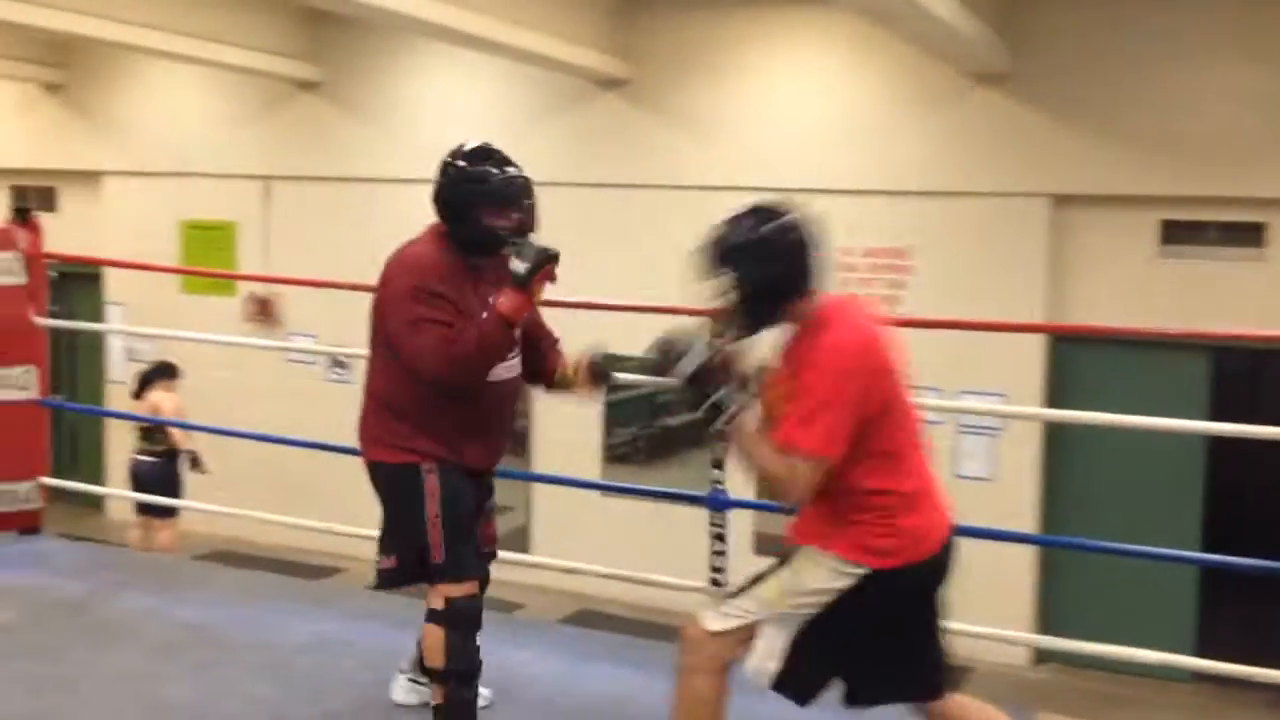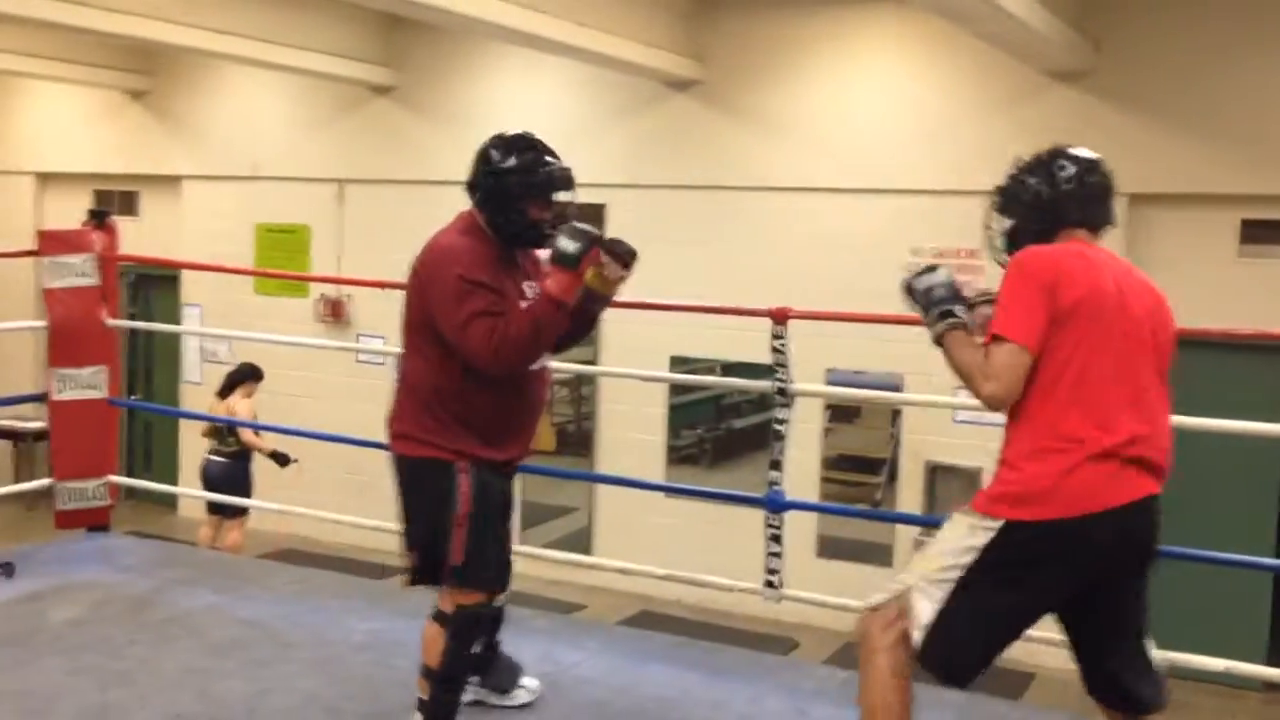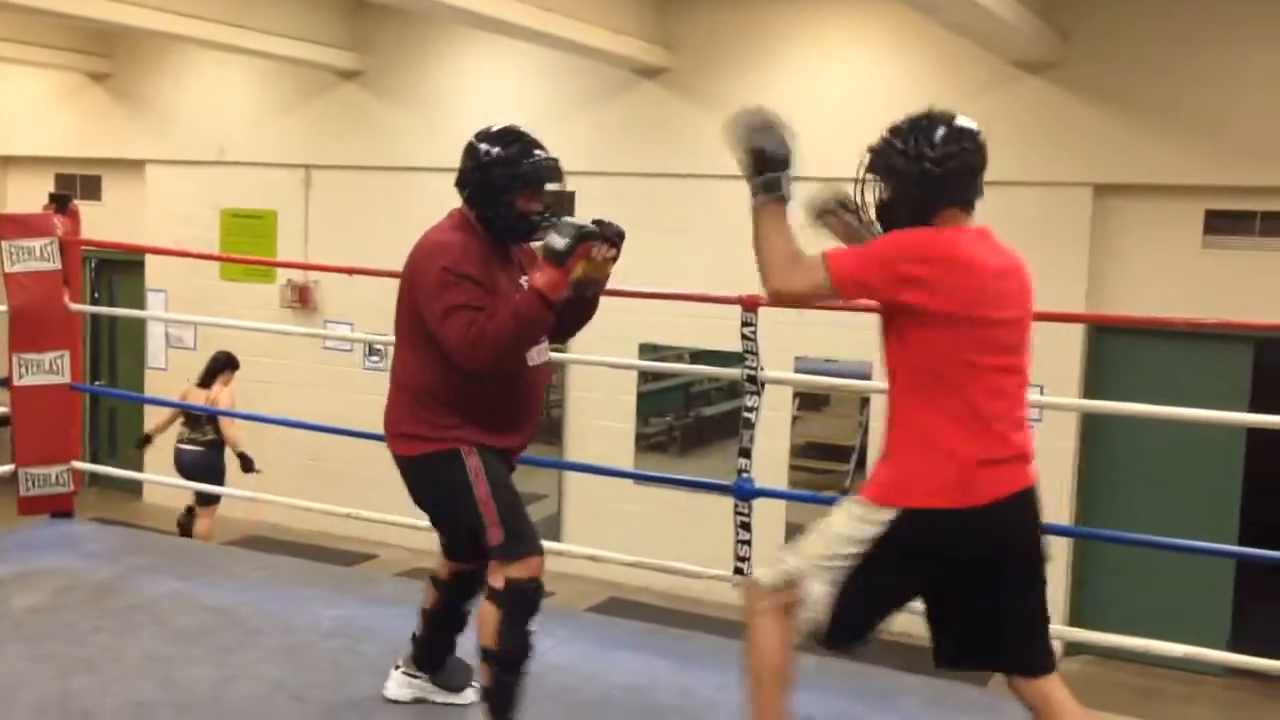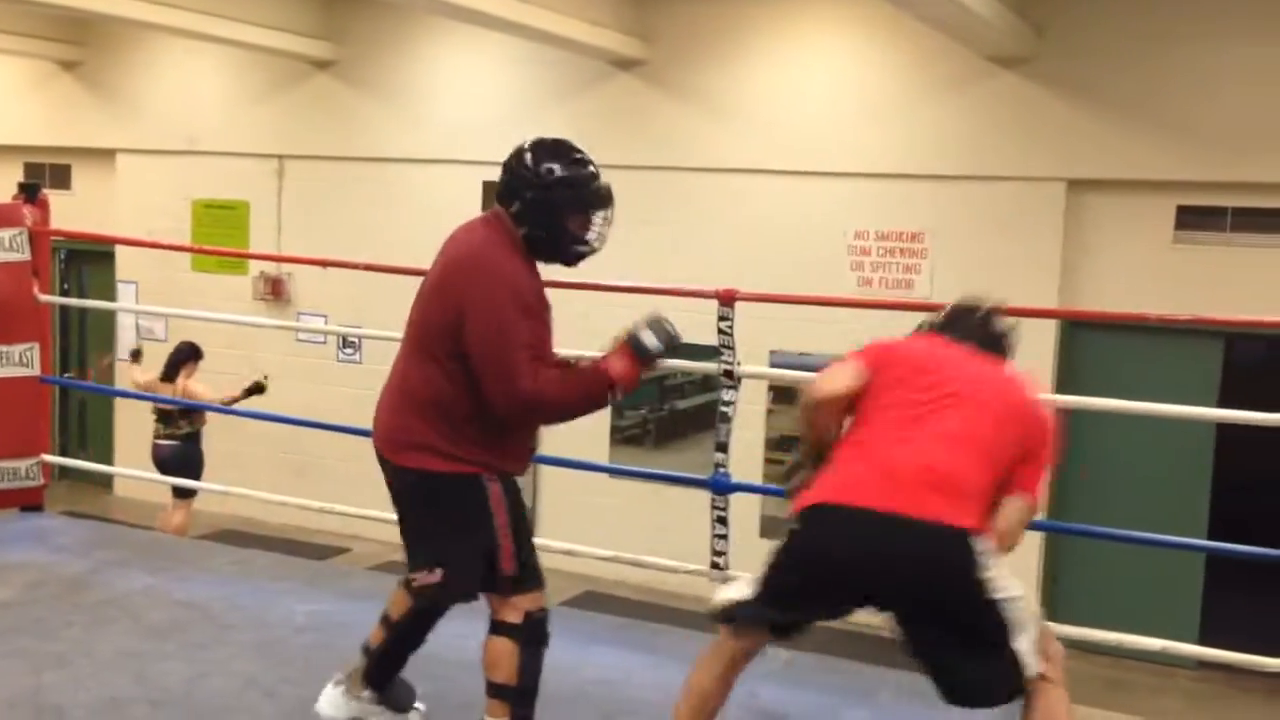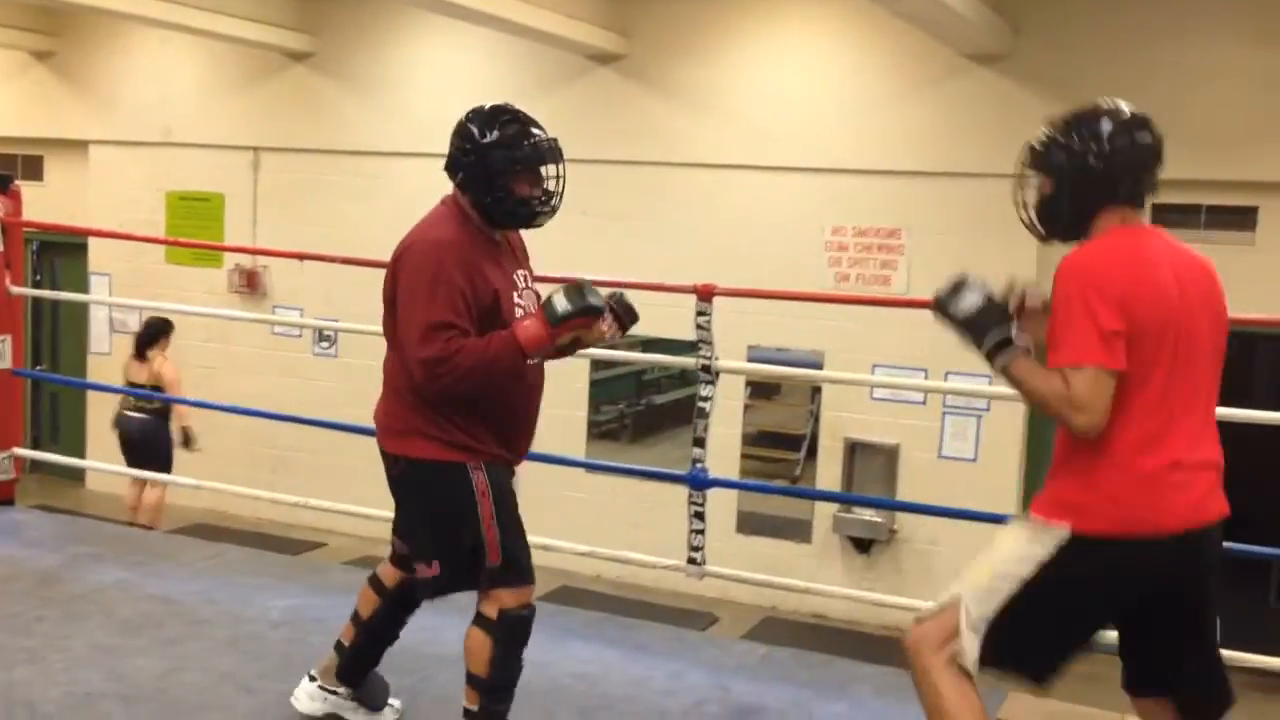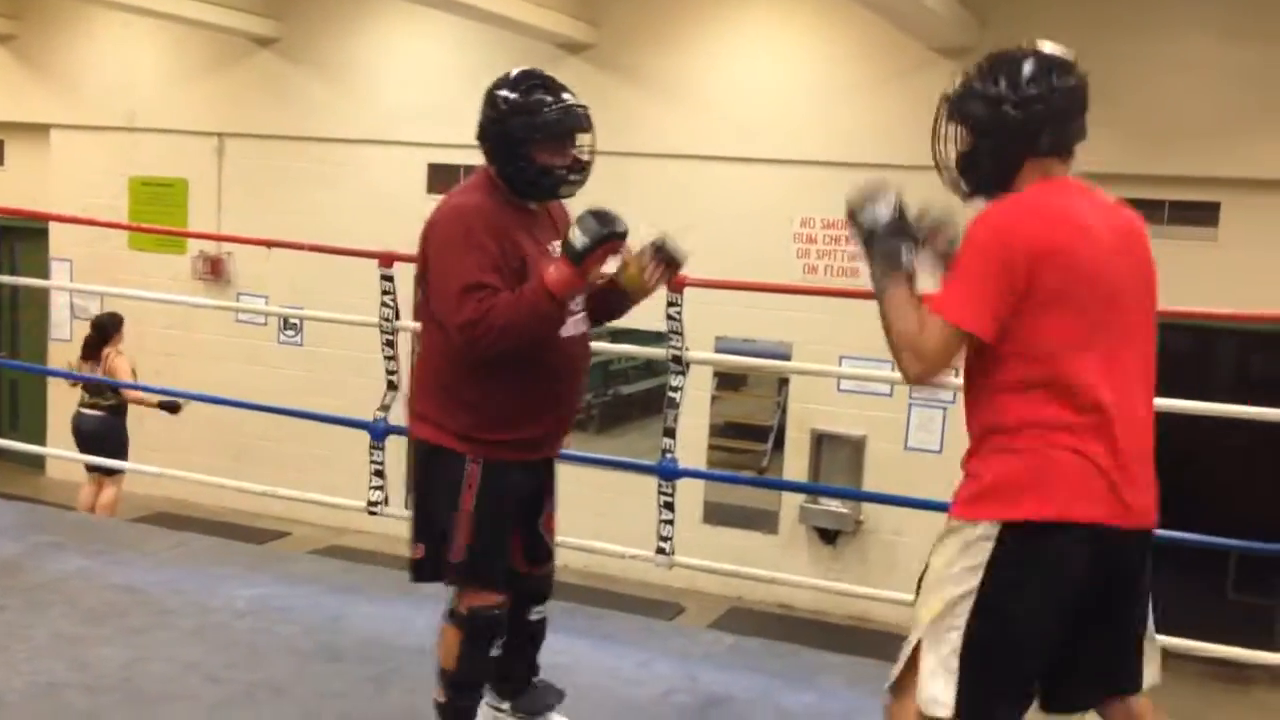
dt=0.5s
person 1, frame 1
left shoulder: (495, 264)
right shoulder: (418, 269)
left elbow: (530, 347)
right elbow: (445, 363)
left wrist: (565, 369)
right wrist: (512, 300)
left hip: (470, 452)
right hip: (417, 453)
left knee: (466, 573)
right knee: (456, 587)
person 1, frame 2
left shoulder: (518, 251)
right shoulder: (454, 259)
left elbow: (552, 337)
right elbow: (500, 352)
left wrist: (594, 292)
right wrist: (561, 279)
left hip: (487, 447)
right hip: (446, 452)
left knee: (490, 572)
right knee: (465, 592)
left ankle: (481, 669)
person 1, frame 3
left shoulder: (504, 247)
right shoulder: (448, 255)
left elbow: (550, 329)
right elbow: (481, 347)
left wrist: (585, 277)
right wrist: (549, 277)
left hip: (476, 437)
right hip: (444, 439)
left knee: (466, 555)
right knee: (517, 571)
left ankle: (423, 669)
person 1, frame 4
left shoulder: (485, 244)
right shoulder: (499, 274)
right elbow: (524, 394)
left wrist: (585, 370)
right wrist: (621, 367)
left hip: (423, 441)
right hip: (450, 458)
left knee: (441, 576)
right knee: (521, 602)
person 1, frame 5
left shoulder: (502, 235)
right shoulder: (438, 248)
left elbow: (503, 337)
right elbow: (440, 366)
left wrist: (574, 331)
right wrist: (536, 328)
left hip: (472, 448)
right hip: (445, 451)
left knee: (415, 570)
right knee: (509, 597)
person 1, frame 6
left shoulder: (548, 208)
right shoulder: (467, 218)
left elbow: (559, 313)
right elbow: (481, 328)
left wrist: (624, 285)
right wrist: (568, 272)
left hip: (531, 440)
right hip: (467, 441)
left knee: (530, 575)
right knee: (483, 592)
person 2, frame 1
left shoulder: (837, 349)
right shoulder: (835, 322)
left elbow: (793, 487)
right elbow: (801, 421)
left hip: (874, 548)
right hip: (914, 540)
left knee: (705, 643)
person 2, frame 2
left shoulder: (1038, 267)
right shoulder: (1152, 299)
left elbow: (997, 388)
left wrist: (944, 317)
left hip: (1038, 512)
right hip: (1129, 514)
left knee: (885, 629)
person 2, frame 3
left shoulder: (921, 251)
right shoulder: (1008, 264)
left elbow: (785, 283)
left wrist: (768, 185)
right wrist: (867, 241)
left hip: (919, 503)
right hip: (1008, 501)
left knee: (771, 599)
person 2, frame 4
left shoulder: (896, 350)
right shoulder: (1031, 412)
left elbow: (824, 394)
right elbow: (1004, 533)
left wrist: (813, 462)
left hip: (837, 519)
right hip: (943, 544)
left knee: (735, 640)
right knee: (1044, 667)
person 2, frame 5
left shoulder: (1091, 268)
right shoulder: (1199, 274)
left elbow: (1086, 414)
left wrist: (997, 339)
left hip: (1098, 524)
right hip: (1191, 528)
left knee: (932, 645)
person 2, frame 6
left shoulder: (1007, 226)
right shoulder: (1127, 228)
left elbow: (920, 359)
left wrist: (888, 254)
left hip: (1026, 513)
right hip: (1123, 508)
person 3, frame 1
left shoulder: (141, 401)
right shoulder: (166, 399)
right elbow: (173, 429)
right wrist: (189, 452)
left hip: (140, 464)
right hip: (161, 467)
left knee: (142, 520)
right knee: (165, 523)
person 3, frame 2
left shoulder: (218, 401)
right shoulder: (243, 403)
left elbow: (206, 431)
right elbow: (247, 437)
right wrist: (274, 454)
left hip: (210, 466)
right hip: (232, 470)
left knee: (212, 520)
right knee: (235, 524)
person 3, frame 3
left shoulder: (191, 390)
right shoulder: (223, 394)
left elbow: (170, 417)
right elbow: (227, 428)
left wrist: (148, 436)
right wrist: (242, 455)
left hip: (182, 454)
right hip: (206, 457)
right knee: (207, 512)
left ankle: (188, 516)
person 3, frame 4
left shoulder: (155, 382)
right shoulder: (187, 387)
left elbow: (137, 381)
right elbow: (216, 401)
left wrist: (134, 362)
right wrist: (245, 393)
left hip: (160, 449)
right hip: (185, 451)
left knee: (177, 499)
right knee: (183, 504)
person 3, frame 5
left shoulder: (131, 361)
right shoulder: (164, 365)
left wrist: (119, 416)
right wrist: (185, 429)
left hip: (130, 425)
right hip: (152, 427)
left knee: (137, 480)
right knee: (156, 484)
left ankle: (131, 527)
right ankle: (143, 530)
person 3, frame 6
left shoulder: (86, 355)
right shoulder: (117, 359)
left elbow: (74, 380)
right elbow: (130, 394)
right wrist: (162, 403)
left hip: (82, 421)
right hip: (107, 424)
left knee: (93, 479)
right knee: (112, 482)
